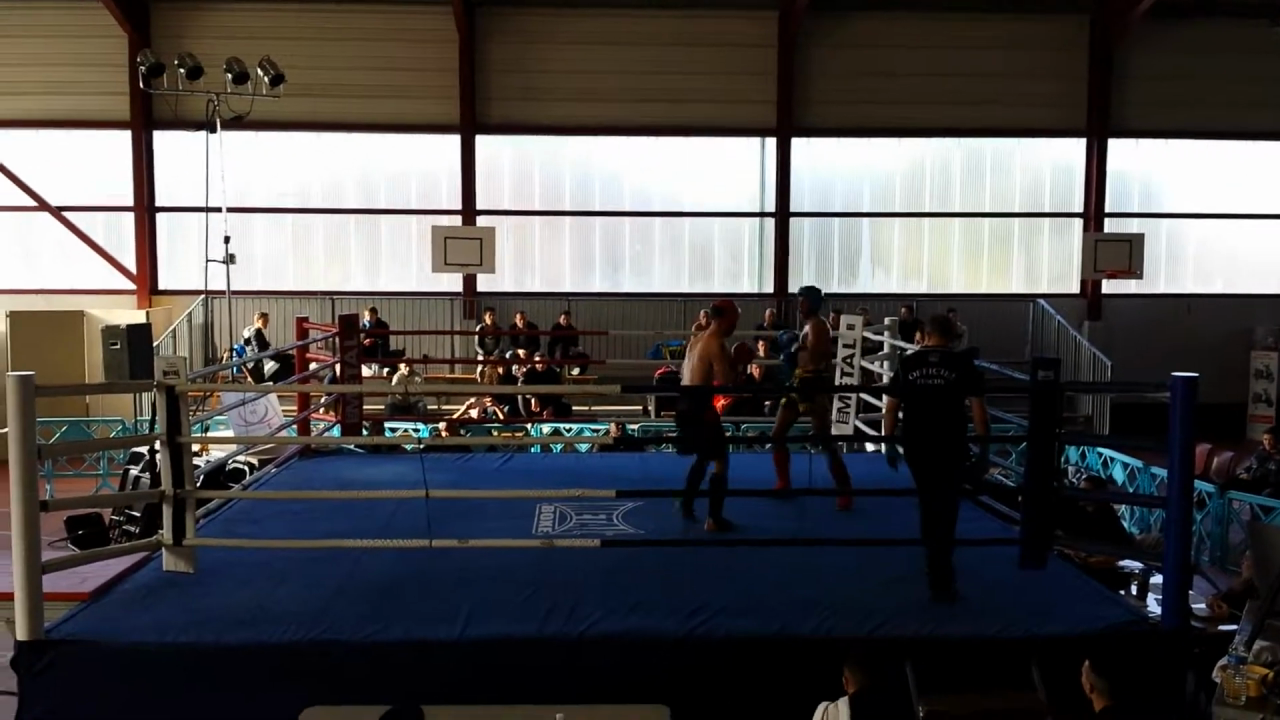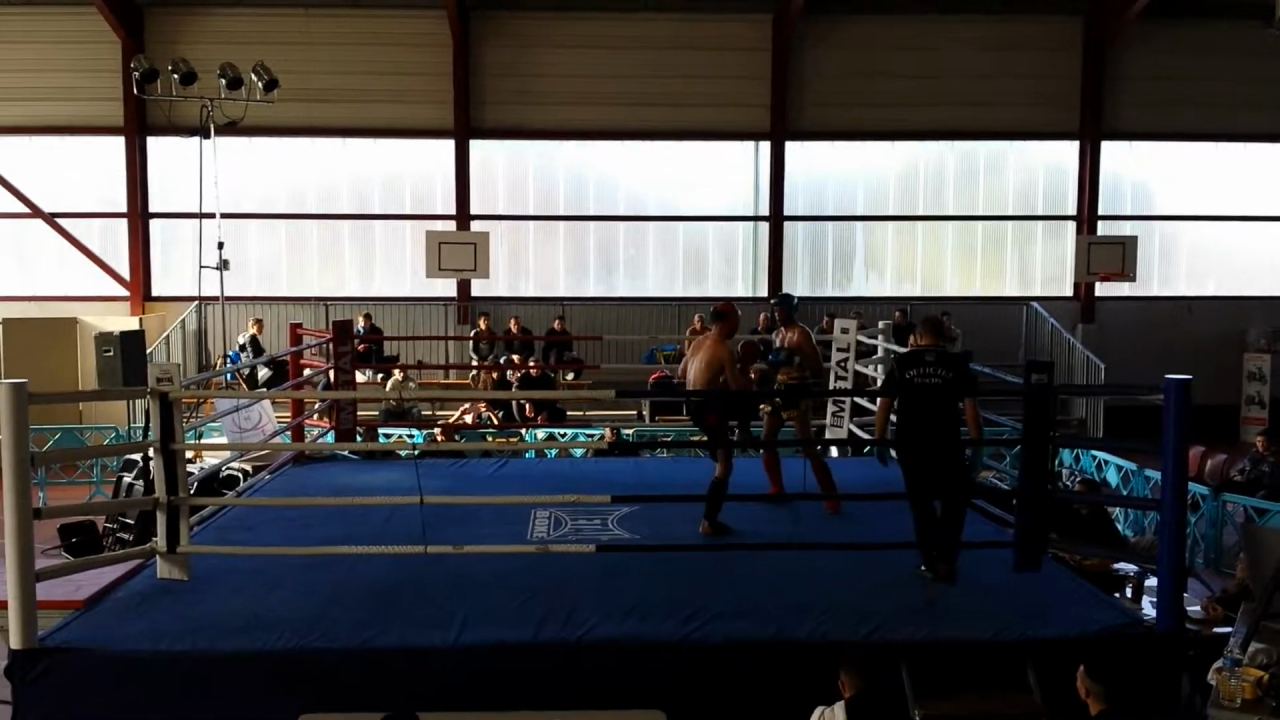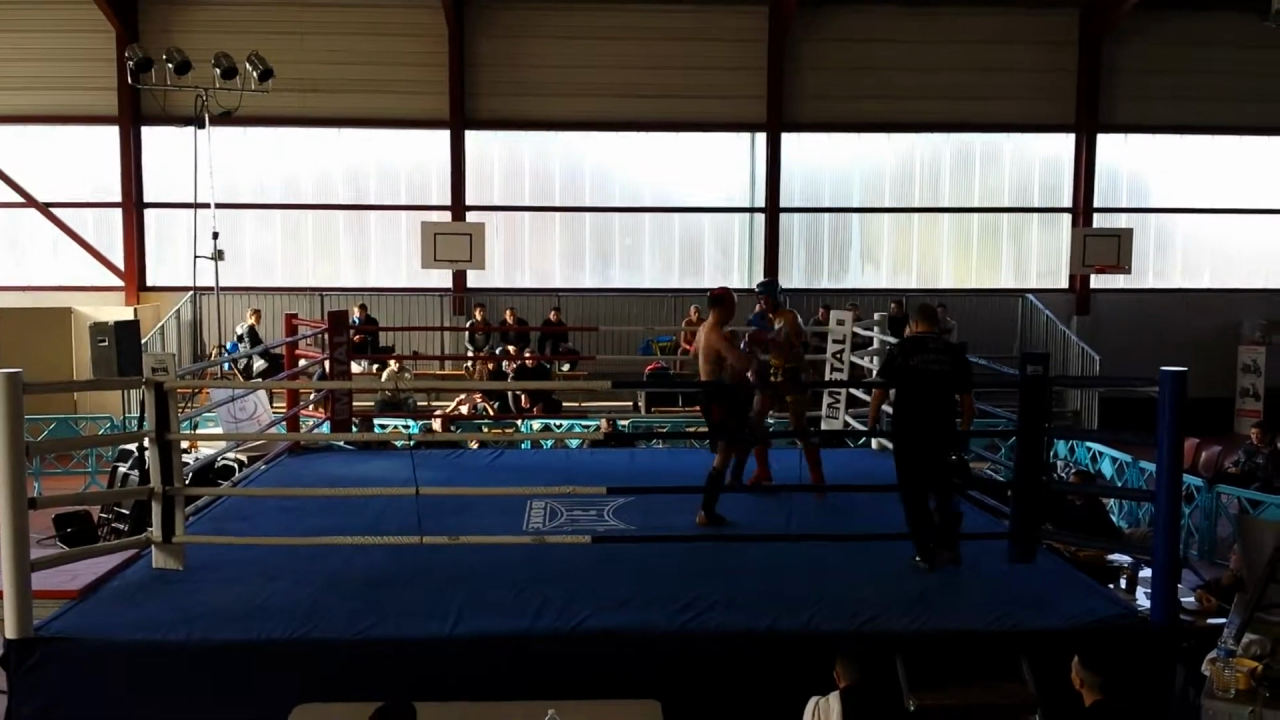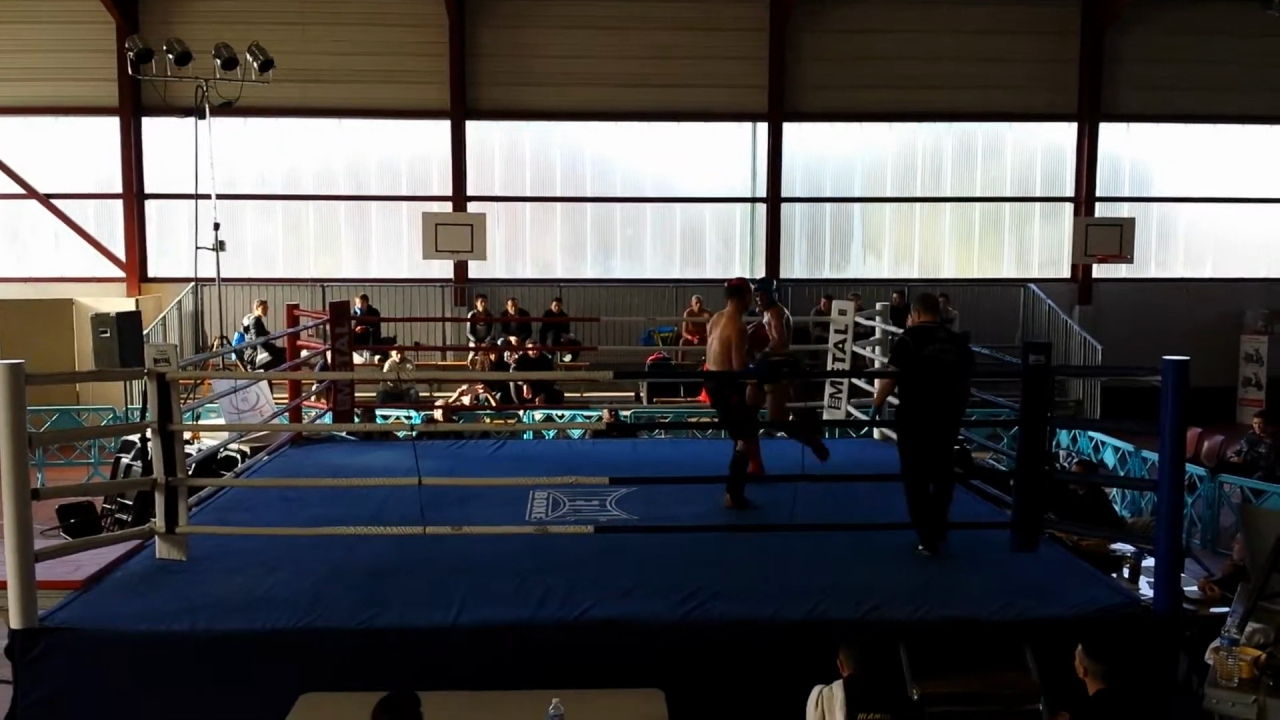
dt=0.2s
person 1, frame 1
left shoulder: (907, 364)
right shoulder: (964, 365)
left elbow: (891, 408)
right elbow: (978, 409)
left wrist: (889, 444)
right wrist: (984, 447)
left hip: (916, 446)
right hip: (951, 447)
left knee: (929, 501)
right knee: (946, 511)
left ankle: (935, 562)
right ankle: (940, 582)
person 1, frame 2
left shoulder: (902, 363)
right shoulder: (957, 365)
left elbow: (884, 406)
right elbow: (971, 410)
left wrist: (880, 442)
right wrist: (977, 448)
left hip: (910, 445)
right hip: (947, 445)
left knee: (921, 503)
right knee: (954, 503)
left ankle: (930, 563)
right ankle: (945, 560)
person 1, frame 3
left shoulder: (902, 349)
right shoulder: (955, 353)
left elbow: (881, 389)
right elbow: (966, 398)
left wrist: (872, 420)
right wrist: (965, 433)
left hip: (908, 431)
right hip: (943, 431)
left knee: (913, 492)
right knee: (943, 488)
left ankle: (926, 553)
right ankle: (948, 546)
person 1, frame 4
left shoulder: (909, 338)
right shoulder: (959, 342)
left elbow: (892, 378)
right elbow: (965, 385)
left wrist: (877, 405)
right wrist: (958, 416)
left hip: (915, 419)
right hip: (946, 419)
left knee: (916, 478)
right knee: (942, 474)
left ankle: (928, 540)
right ankle: (938, 529)
person 2, frame 1
left shoulder: (697, 339)
right shoulder: (717, 344)
right elbow: (724, 381)
right wrist: (736, 369)
left hip: (685, 400)
right hip: (699, 402)
left knee: (704, 456)
right knee: (720, 461)
left ankle: (687, 502)
person 2, frame 2
left shoulder: (697, 342)
right shoulder: (724, 350)
left elbow: (682, 374)
right elbow: (738, 386)
right wrist: (741, 373)
left hip: (695, 402)
right hip: (706, 406)
right knee: (724, 464)
person 2, frame 3
left shoulder: (704, 329)
right shoulder: (717, 335)
right elbow: (741, 364)
right wrist: (747, 355)
left hip: (713, 390)
right hip: (716, 394)
left knee: (744, 431)
right knee: (723, 455)
left ankle: (737, 472)
person 2, frame 4
left shoulder: (715, 319)
right shoulder: (737, 327)
right elbow: (739, 368)
right wrist: (751, 357)
left hip: (713, 382)
right hip: (727, 385)
left knee: (741, 437)
right knee: (745, 440)
right ankle: (732, 494)
person 3, frame 1
left shoulder: (817, 325)
right shoulder: (810, 325)
left elbow: (817, 356)
left wrist: (791, 348)
right wrist: (793, 357)
left hip: (814, 387)
right hip: (799, 385)
left knee: (825, 442)
right knee: (777, 436)
left ankle: (845, 492)
right ankle: (783, 483)
person 3, frame 2
left shoulder: (802, 333)
right shoulder: (777, 334)
left elbow: (818, 366)
left wrist: (792, 359)
right wrist: (769, 360)
left hip: (797, 392)
right hip: (778, 391)
left knee: (806, 444)
right knee: (767, 442)
left ankle: (830, 495)
right ankle: (777, 489)
person 3, frame 3
left shoulder: (790, 317)
right shoulder: (767, 318)
left elbow: (798, 345)
right elbow: (765, 347)
left wrist: (771, 339)
left hip: (792, 376)
right hip: (772, 374)
left knee: (799, 430)
left ankle: (817, 477)
right ankle: (762, 472)
person 3, frame 4
left shoulder: (777, 314)
right shoulder: (768, 313)
left elbow: (780, 342)
left hip: (779, 362)
right hip: (770, 362)
left knee: (777, 420)
left ankle: (814, 441)
